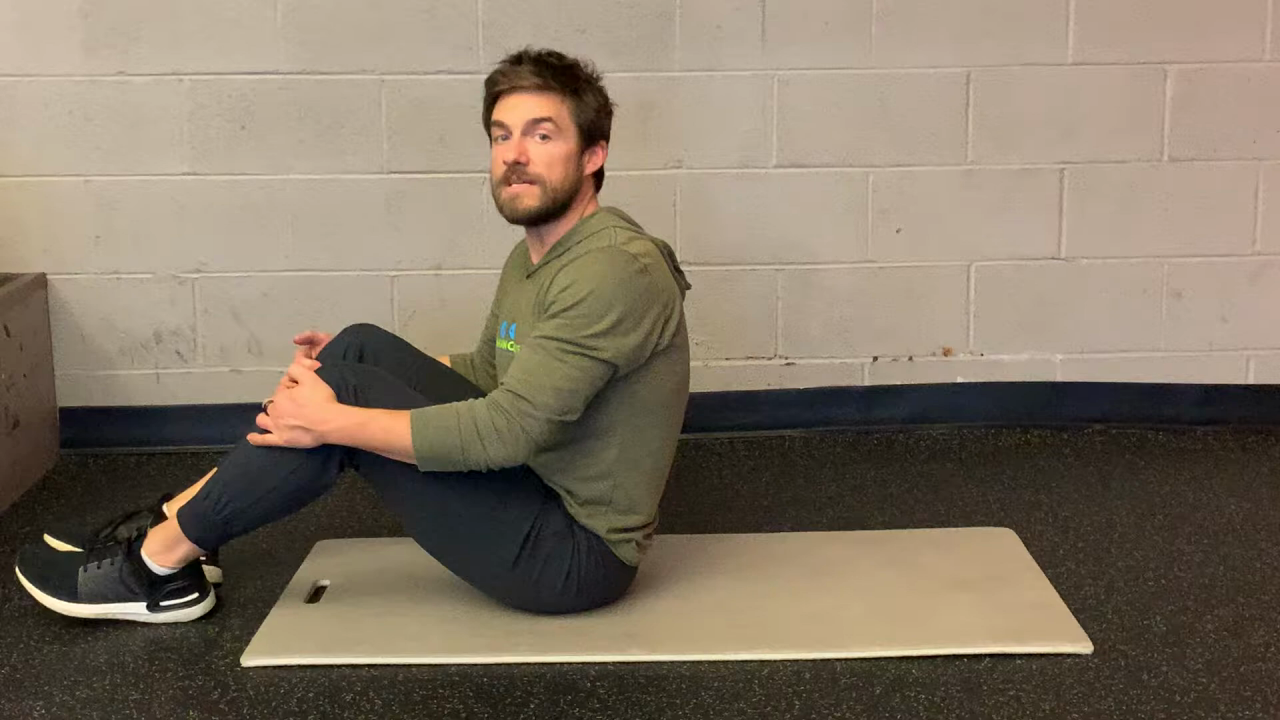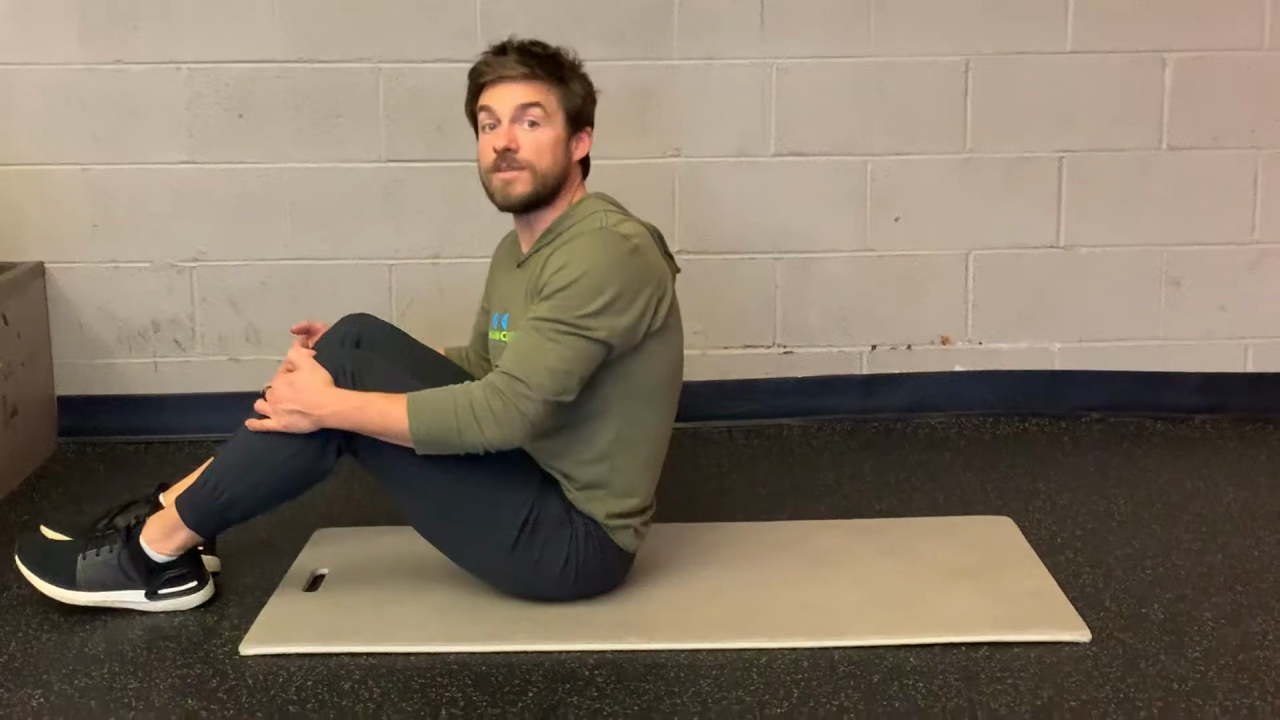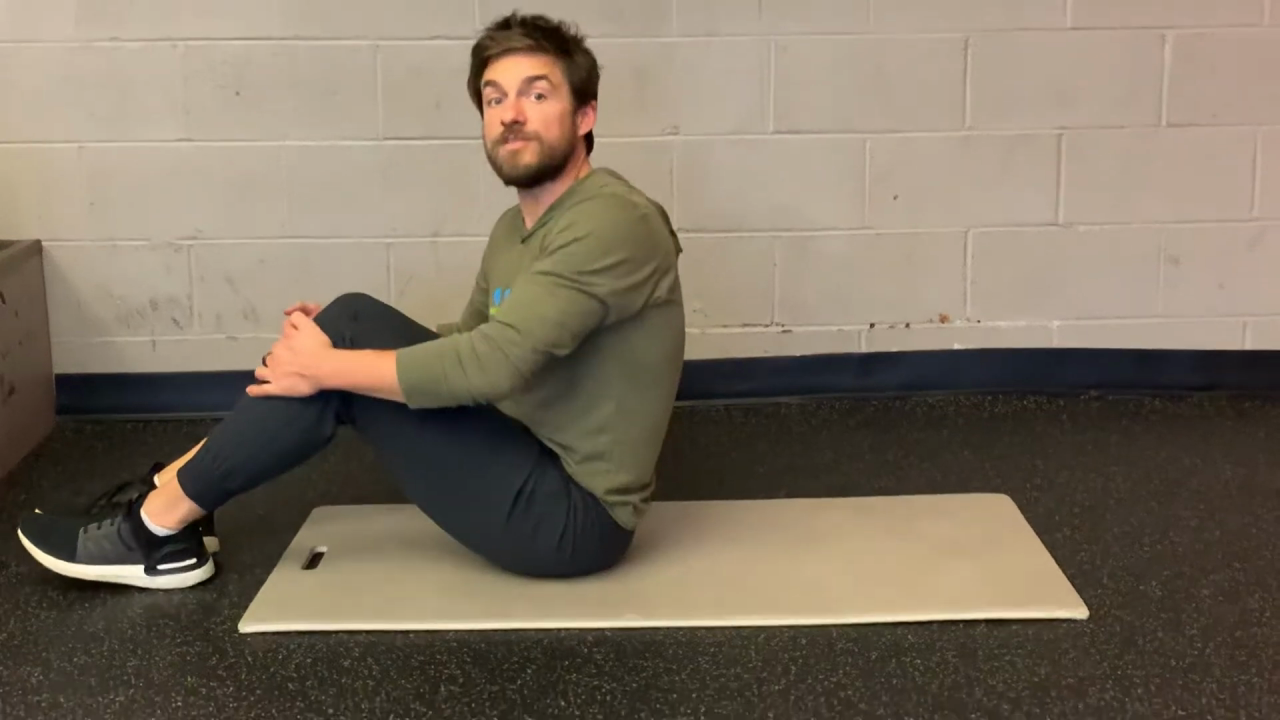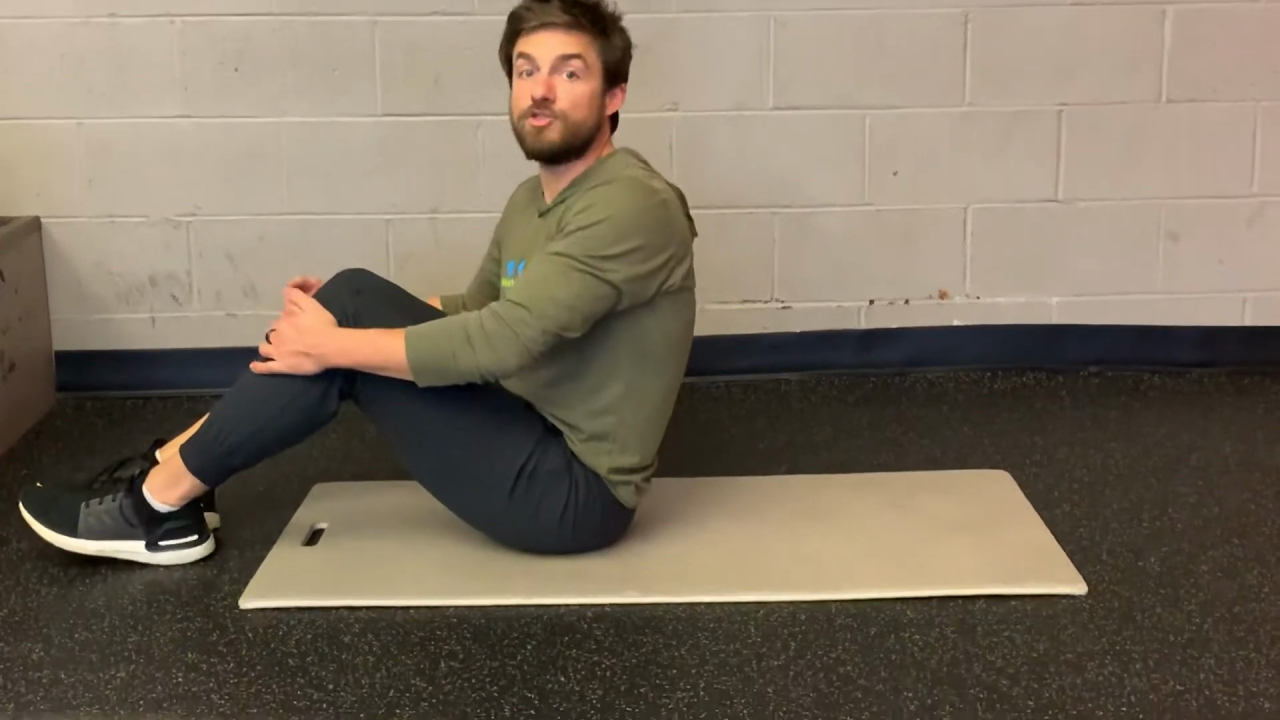
dt=0.3s
person 1, frame 1
left shoulder: (614, 270)
right shoulder: (534, 257)
left elbow: (506, 429)
right elbow: (490, 371)
left wrist: (333, 420)
right wrist: (351, 369)
left hip: (574, 552)
right hip: (540, 494)
left knee: (349, 393)
right knee: (363, 347)
left ankle: (155, 565)
right ankle: (178, 520)
person 1, frame 2
left shoulder: (606, 252)
right shoulder: (521, 248)
left elbow: (504, 411)
right elbow: (485, 364)
left wrist: (331, 404)
right wrist: (345, 359)
left hip: (574, 539)
right hip: (541, 485)
left knee: (346, 379)
right knee: (358, 338)
left ankle: (156, 551)
right ankle: (175, 509)
person 1, frame 3
left shoulder: (613, 223)
right shoulder: (516, 227)
left elbow: (492, 361)
right elbow: (475, 340)
left wrist: (327, 367)
right wrist: (340, 342)
left hip: (571, 515)
right hip: (537, 463)
left knee: (339, 366)
right knee: (354, 318)
left ankle: (156, 529)
right ankle: (173, 491)
person 1, frame 4
left shoulder: (632, 207)
right shoulder: (533, 200)
left elbow: (500, 340)
right elbow: (479, 309)
left wrist: (332, 345)
right wrist: (345, 315)
left hip: (574, 492)
right hip: (542, 439)
left knee: (344, 351)
right knee: (354, 295)
left ankle: (158, 502)
right ankle: (172, 466)
